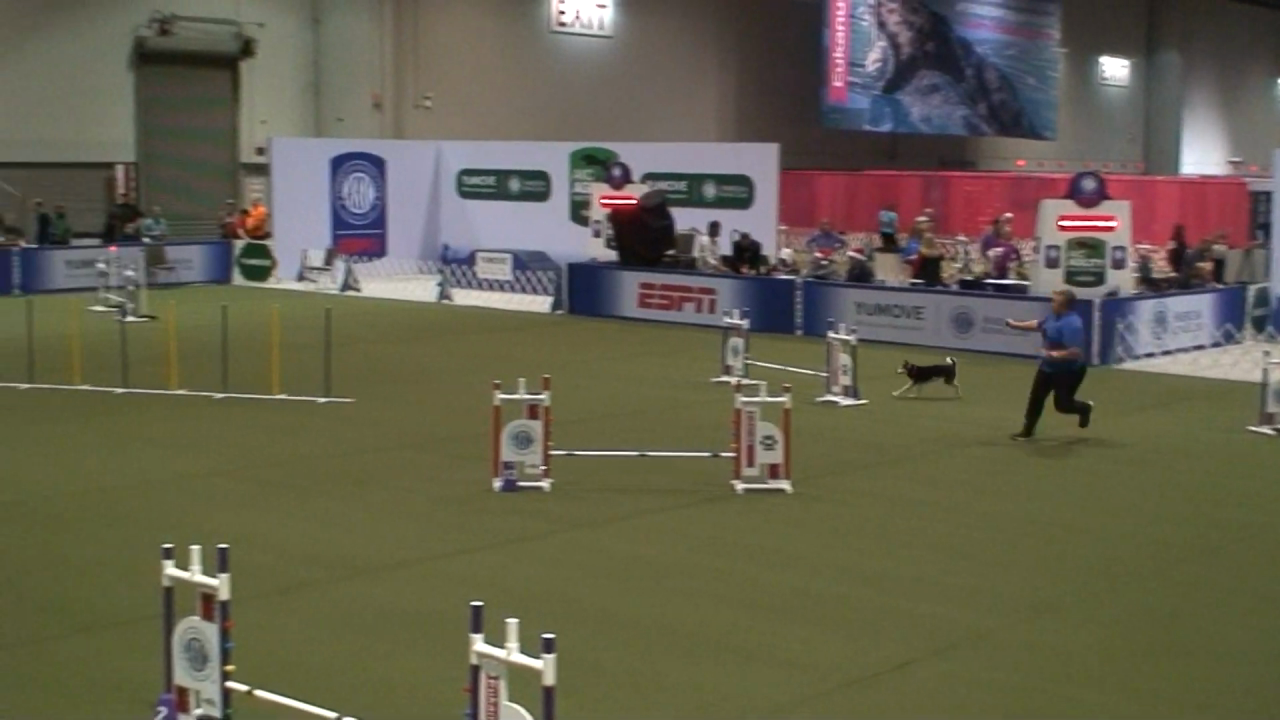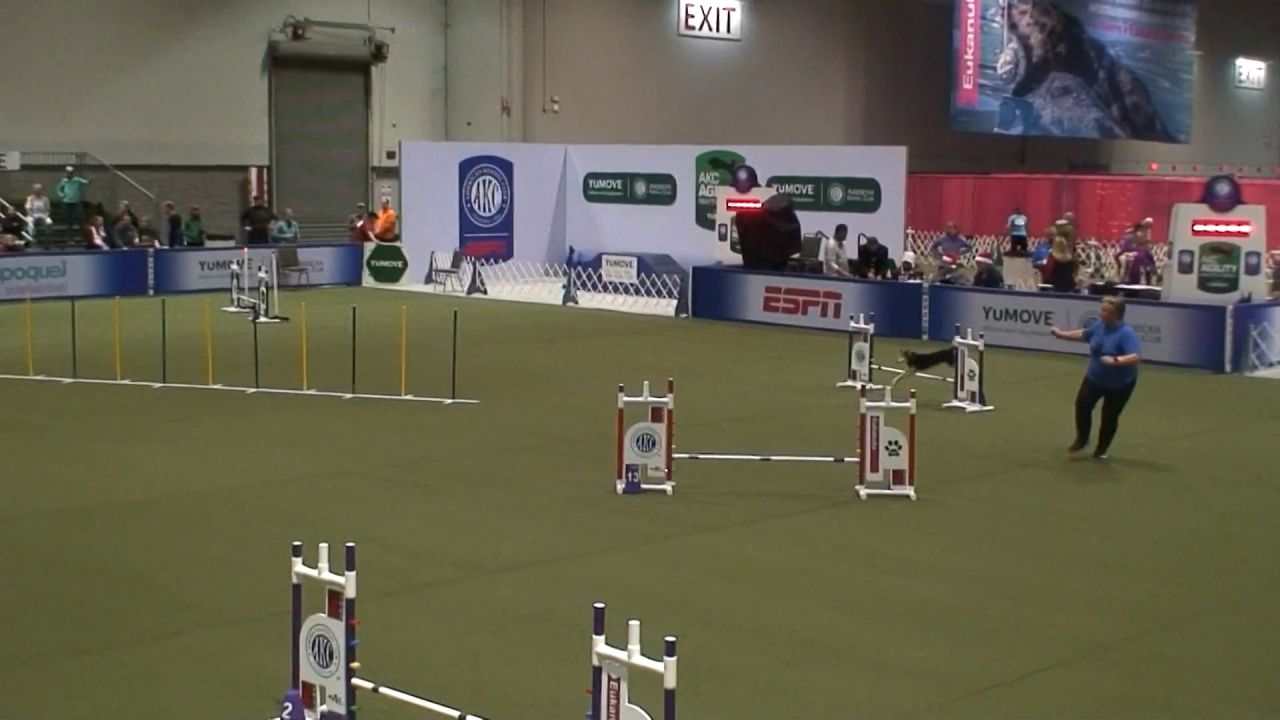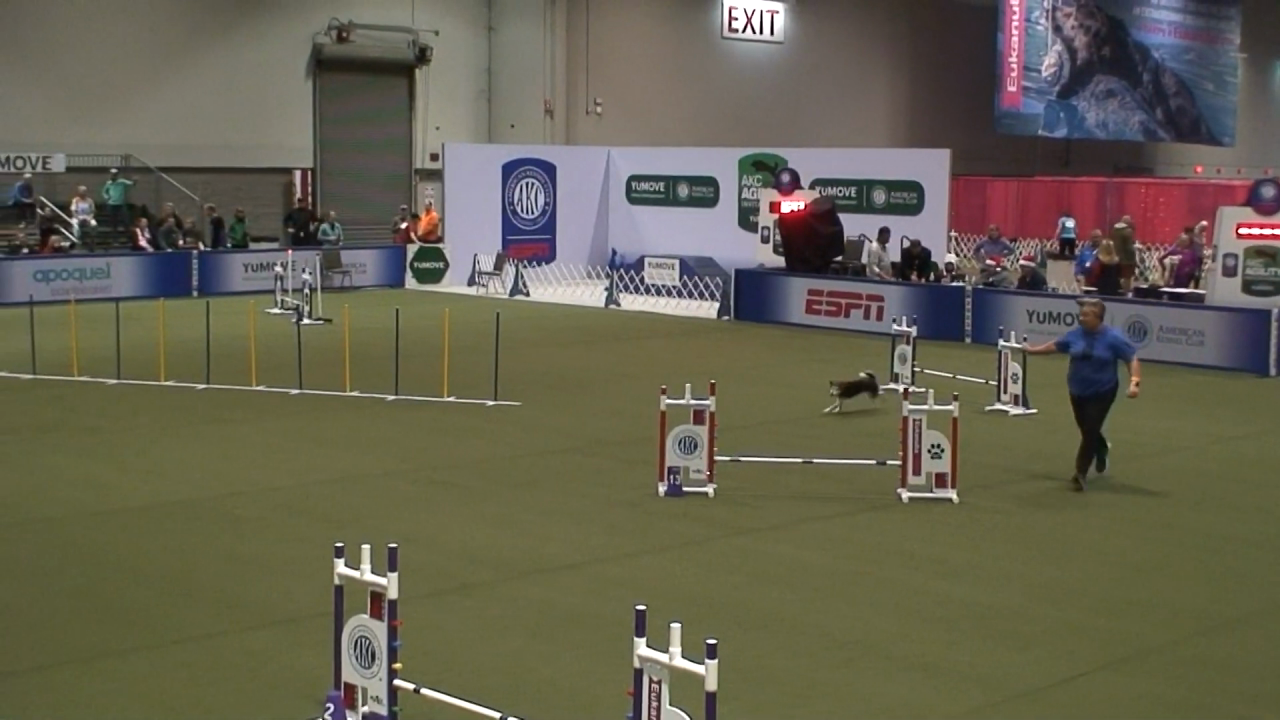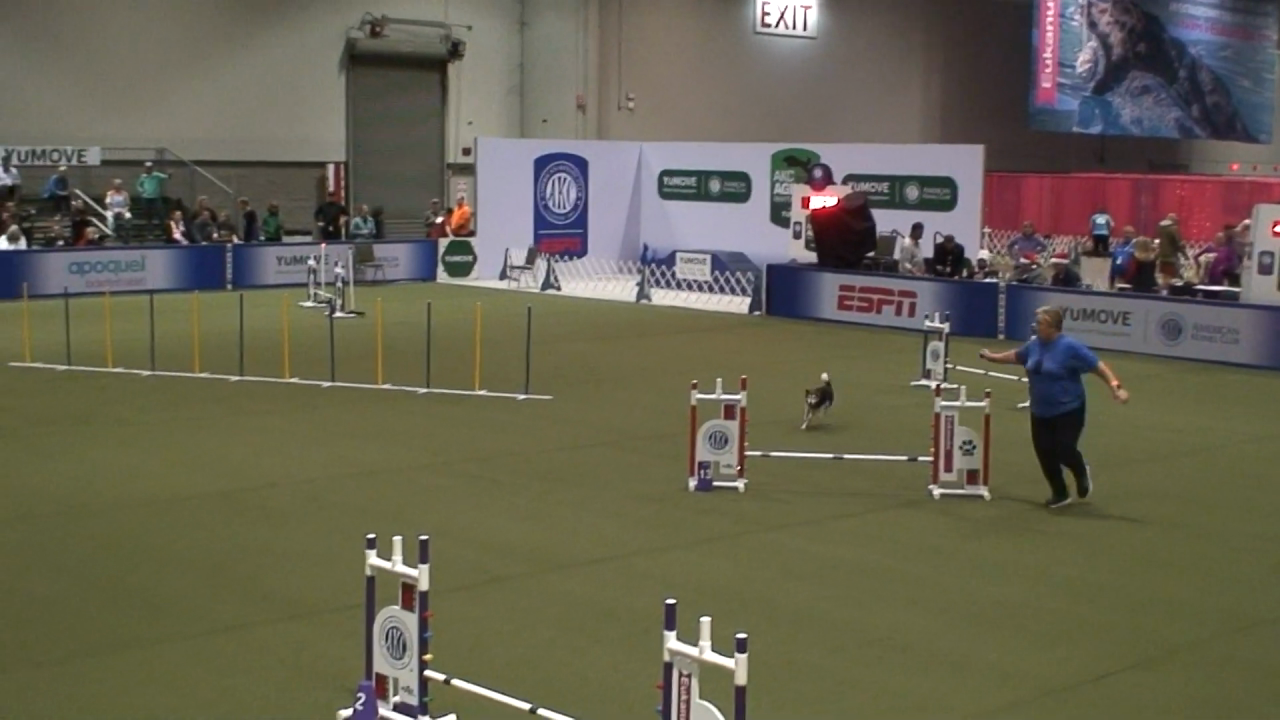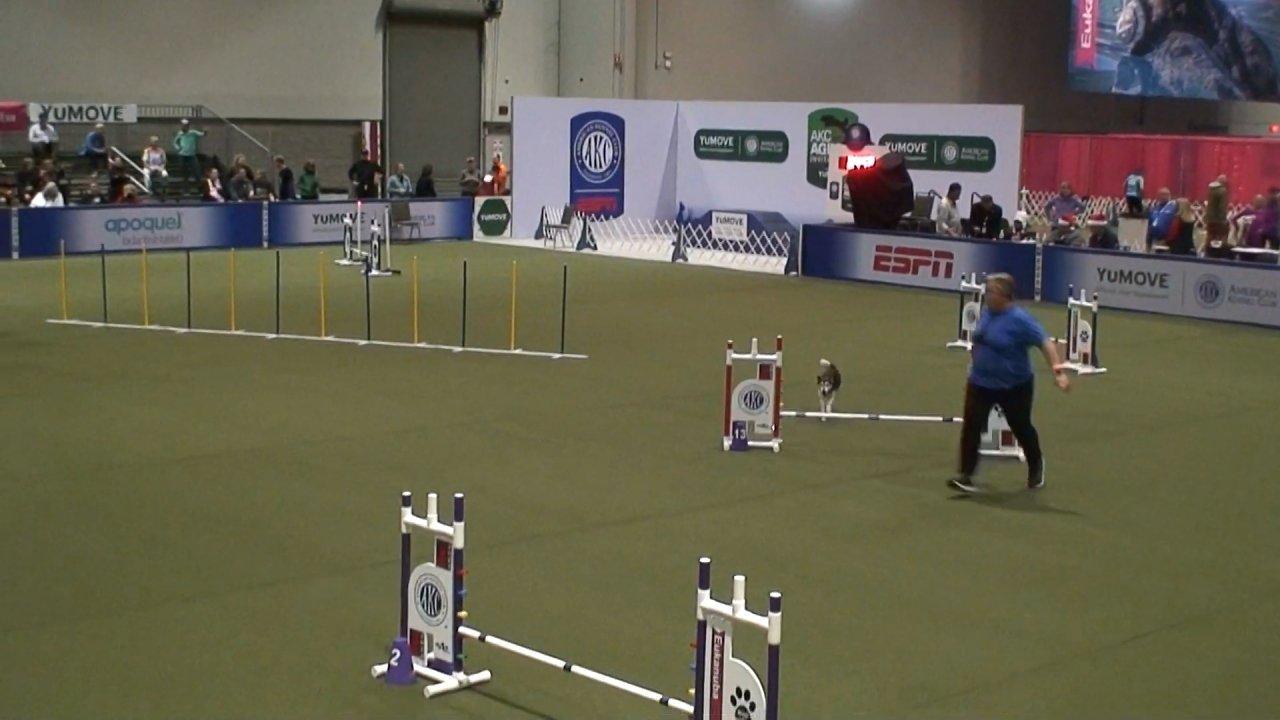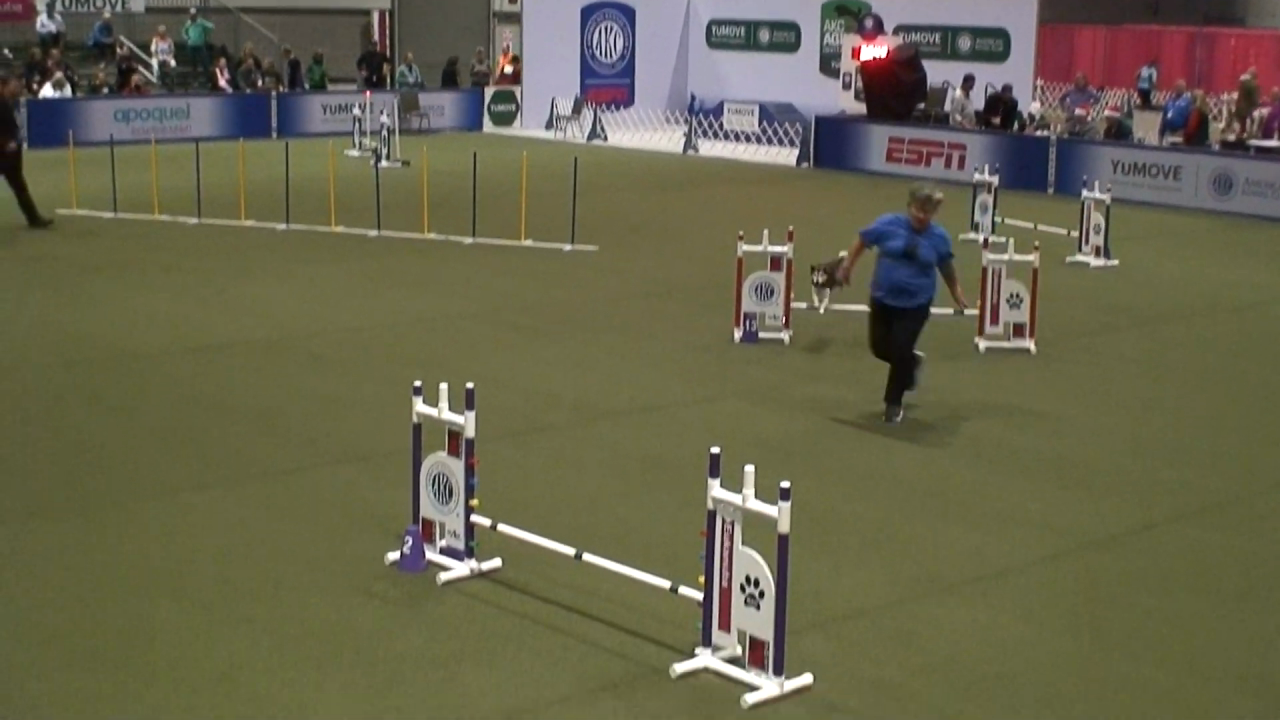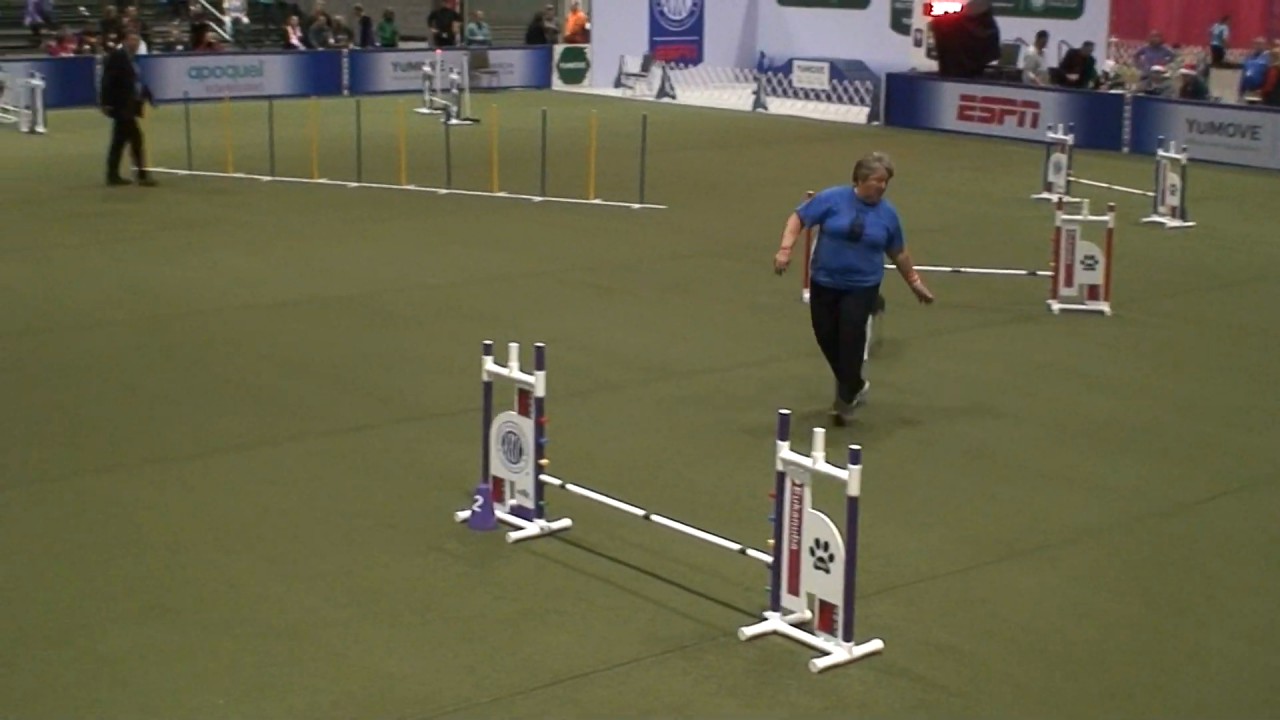
dt=0.4s
person 1, frame 1
left shoulder: (1071, 325)
right shoulder: (1055, 317)
left elbow: (1075, 352)
right elbow: (1038, 325)
left wrist: (1052, 355)
right wrist: (1016, 325)
left hip: (1070, 371)
right hip: (1049, 367)
left knee: (1062, 404)
right knee: (1036, 395)
left ankle: (1085, 409)
right ankle: (1027, 430)
person 1, frame 2
left shoulder: (1125, 334)
right shoulder: (1100, 326)
left elbow: (1135, 358)
right elbow: (1083, 334)
left wrist: (1115, 361)
right wrist: (1061, 334)
left hip: (1120, 384)
right hip: (1094, 378)
left knee: (1110, 416)
right knee: (1082, 406)
left ankle: (1102, 447)
right ankle: (1081, 439)
person 1, frame 3
left shoulder: (1113, 337)
right shoulder: (1075, 333)
left elbow: (1132, 359)
right elbow: (1056, 346)
left wrist: (1134, 382)
right wrist: (1034, 350)
left hip: (1102, 392)
right hip: (1078, 391)
left knee: (1090, 428)
right knee: (1086, 428)
left ankle: (1081, 473)
right ankle: (1102, 448)
person 1, frame 4
left shoulder: (1070, 348)
right shoulder: (1034, 344)
left elbow: (1098, 366)
right elbow: (1016, 355)
left wrist: (1116, 387)
right wrist: (992, 357)
left hip: (1069, 409)
right hip: (1041, 410)
left knee: (1064, 451)
right knee: (1044, 452)
left ankle: (1081, 473)
right ankle: (1060, 494)
person 1, frame 5
left shoulder: (1019, 319)
right shoulder: (988, 313)
left elbow: (1045, 342)
left wrist: (1058, 371)
right wrist: (974, 351)
left hip: (1013, 385)
right hip: (980, 382)
left knee: (1021, 428)
right knee: (971, 425)
left ankle: (1036, 466)
right ankle: (967, 477)
person 1, frame 6
left shoulder: (939, 237)
right shoulder: (888, 224)
left elbow: (947, 267)
right elbow: (862, 240)
left wrist: (956, 293)
right wrist: (847, 265)
left hip: (916, 304)
right hip: (882, 298)
left knee: (899, 349)
right knee: (880, 347)
left ankle: (894, 402)
right ankle: (911, 362)
person 1, frame 7
left shoulder: (887, 213)
right shoulder: (832, 198)
left elbow: (898, 252)
right elbow: (797, 218)
left wrist: (915, 283)
right wrist: (785, 248)
left hip: (862, 285)
right hip: (825, 282)
left knee: (851, 335)
right knee: (826, 338)
left ankle: (845, 398)
right ankle: (854, 386)
